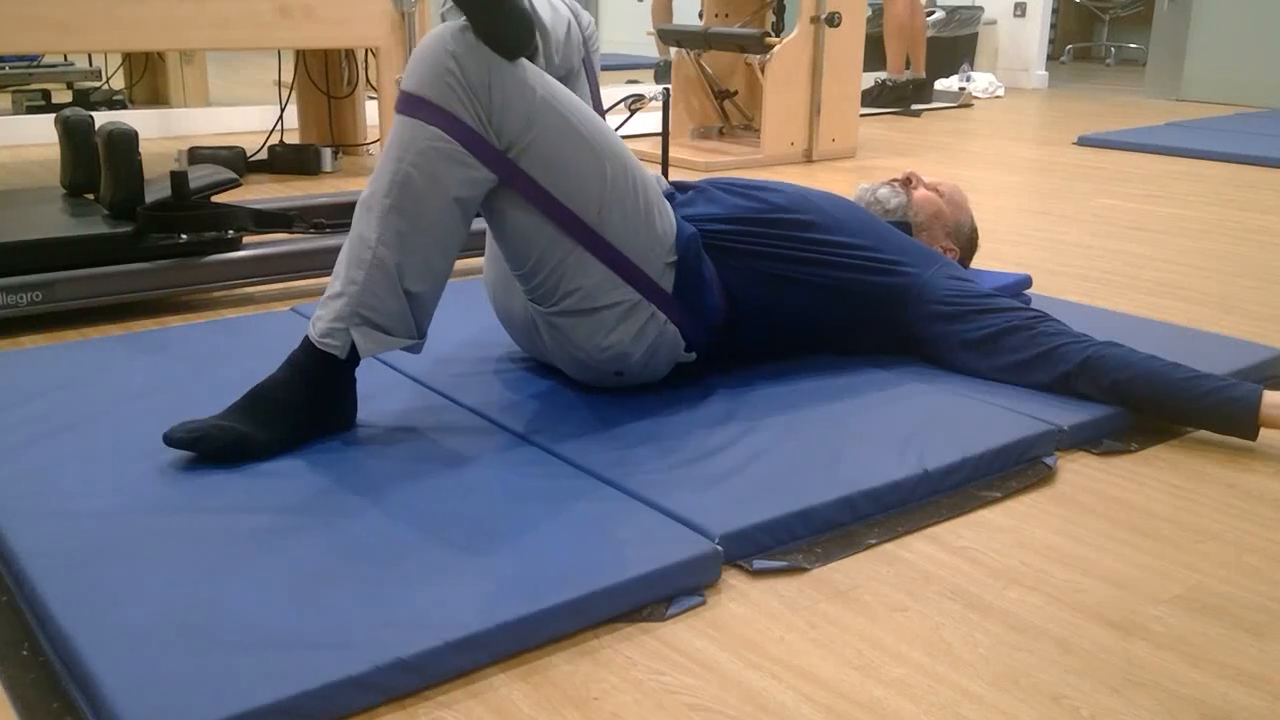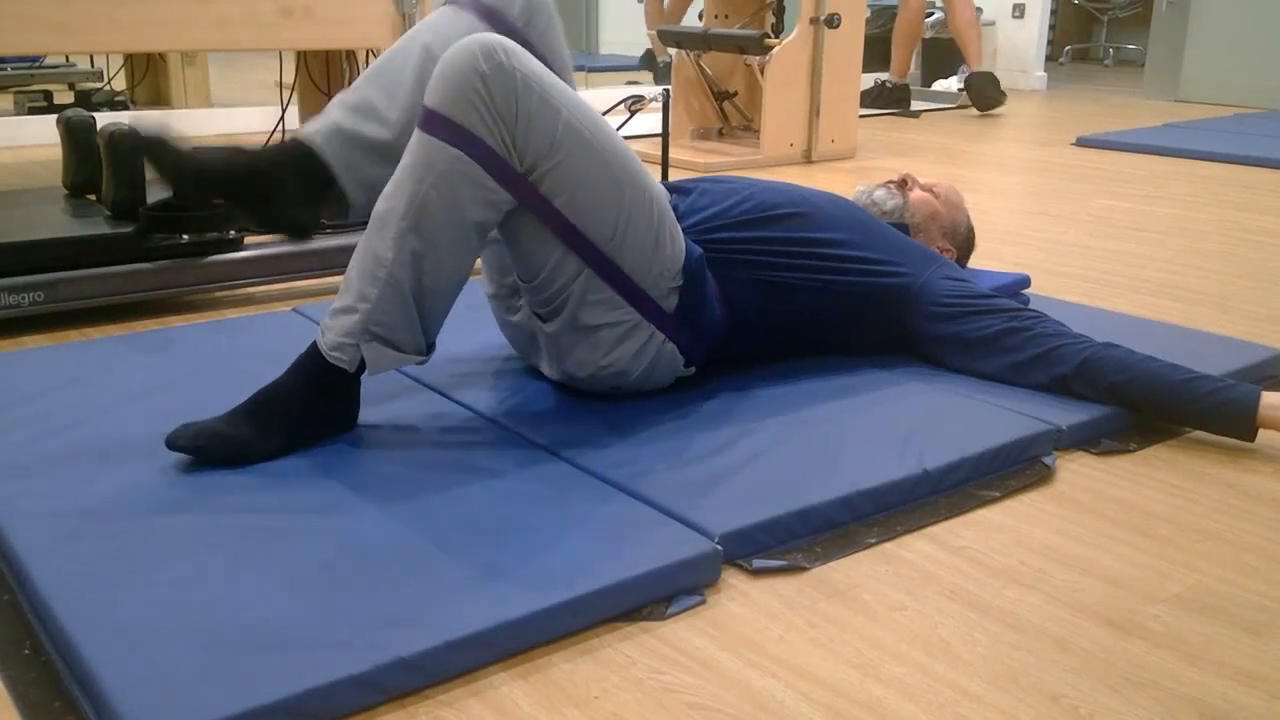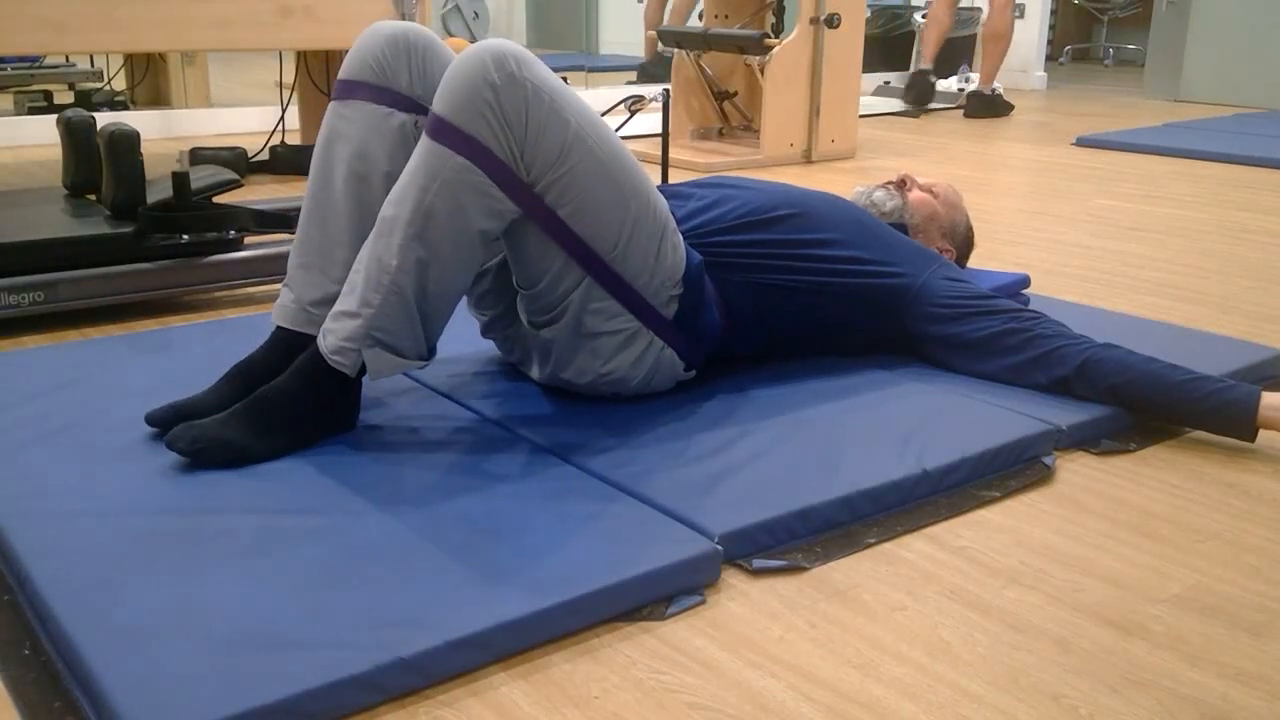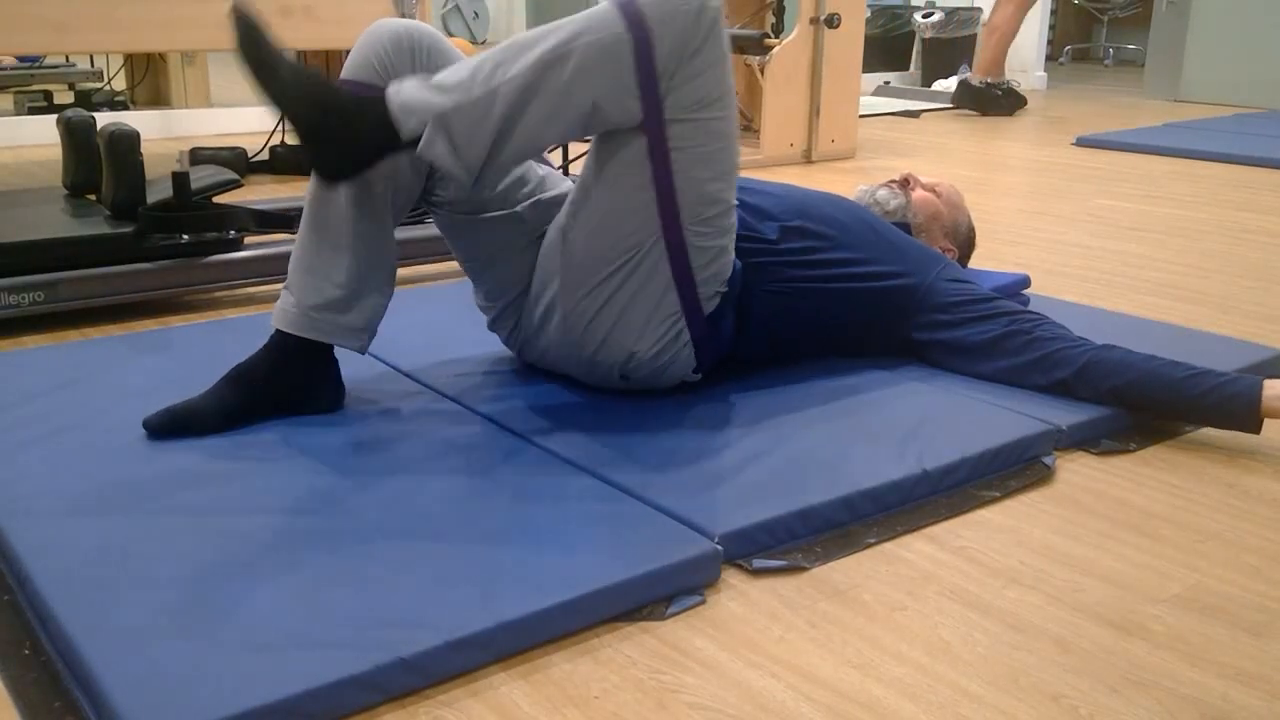
dt=0.7s
person 1, frame 1
left shoulder: (918, 283)
right shoulder: (829, 225)
left elbow: (1068, 355)
right elbow: (696, 203)
left hip: (637, 299)
right hip: (542, 291)
left ankle: (325, 373)
person 1, frame 2
left shoulder: (917, 282)
right shoulder: (826, 224)
left elbow: (1071, 356)
left hip: (640, 314)
right hip: (548, 288)
left ankle: (330, 379)
right ankle: (297, 171)
person 1, frame 3
left shoulder: (914, 283)
right shoulder: (818, 222)
left elbow: (1071, 357)
right elbow: (642, 199)
left hip: (632, 318)
right hip: (538, 289)
left knee: (494, 74)
right knee: (394, 50)
left ankle: (332, 378)
right ankle: (301, 337)
person 1, frame 4
left shoulder: (918, 282)
right shoulder: (821, 220)
left elbow: (1071, 357)
left hip: (647, 312)
right hip: (553, 278)
left ankle: (372, 130)
right ankle: (302, 353)
